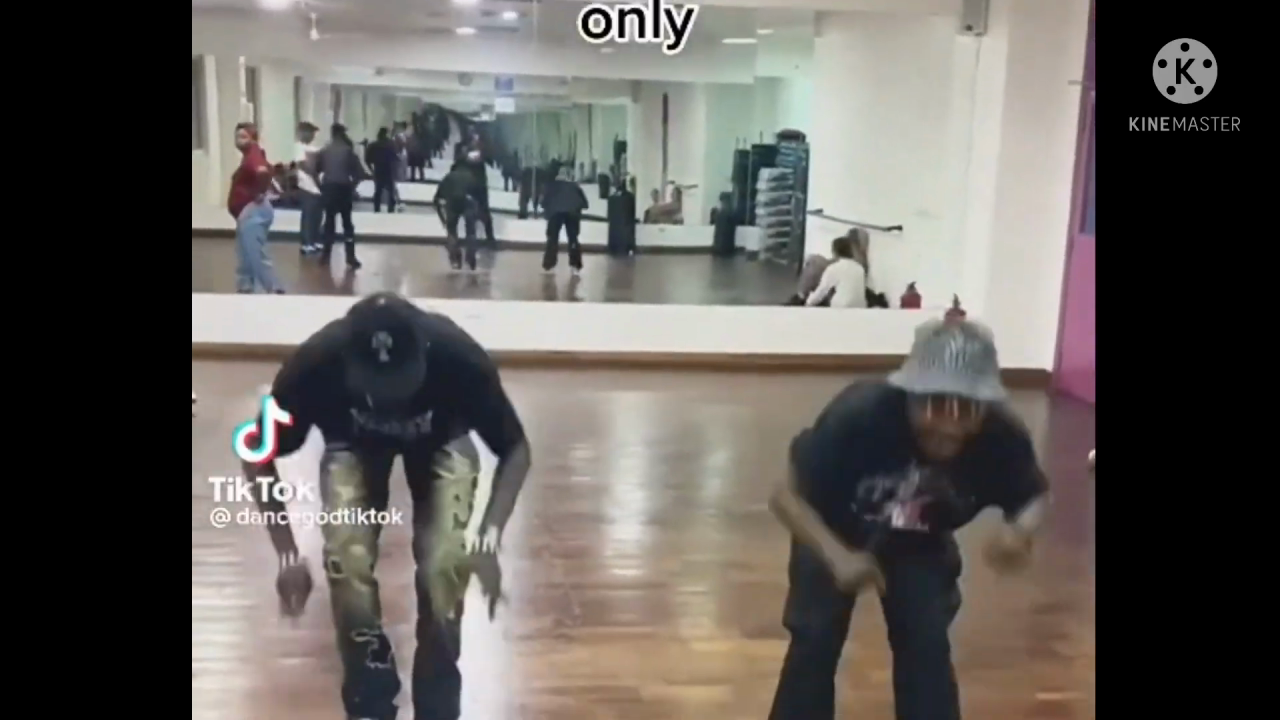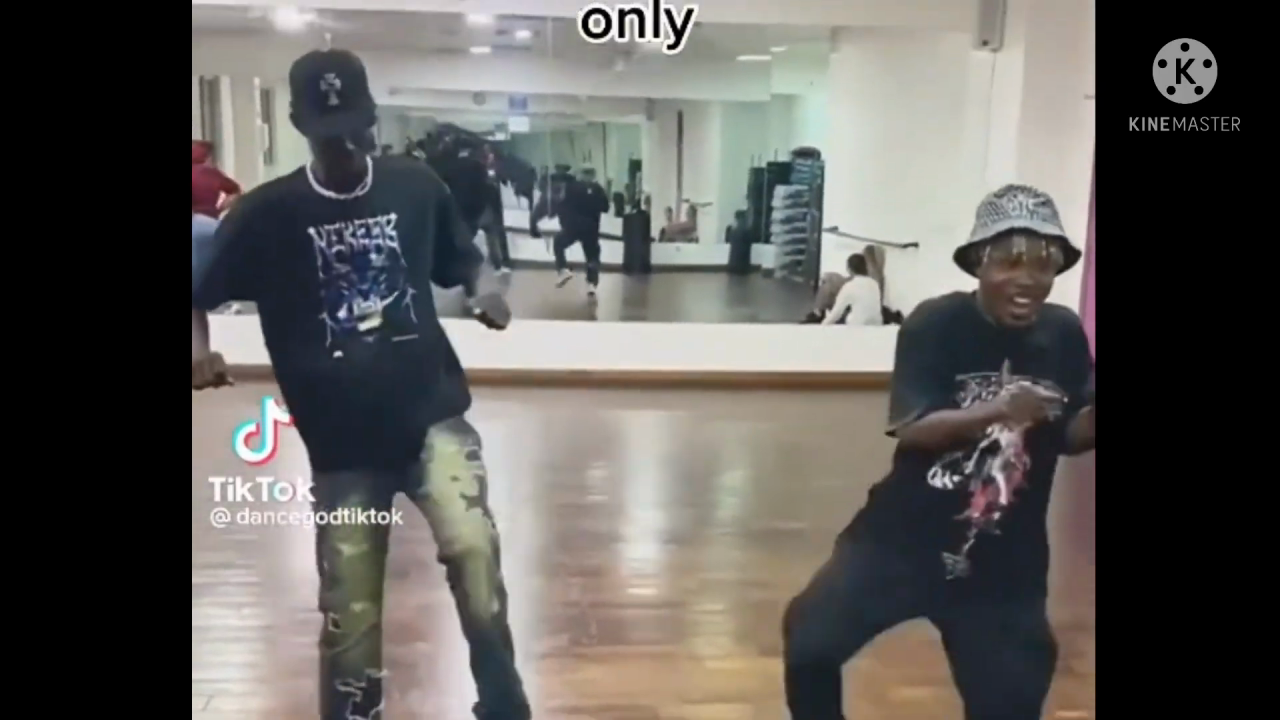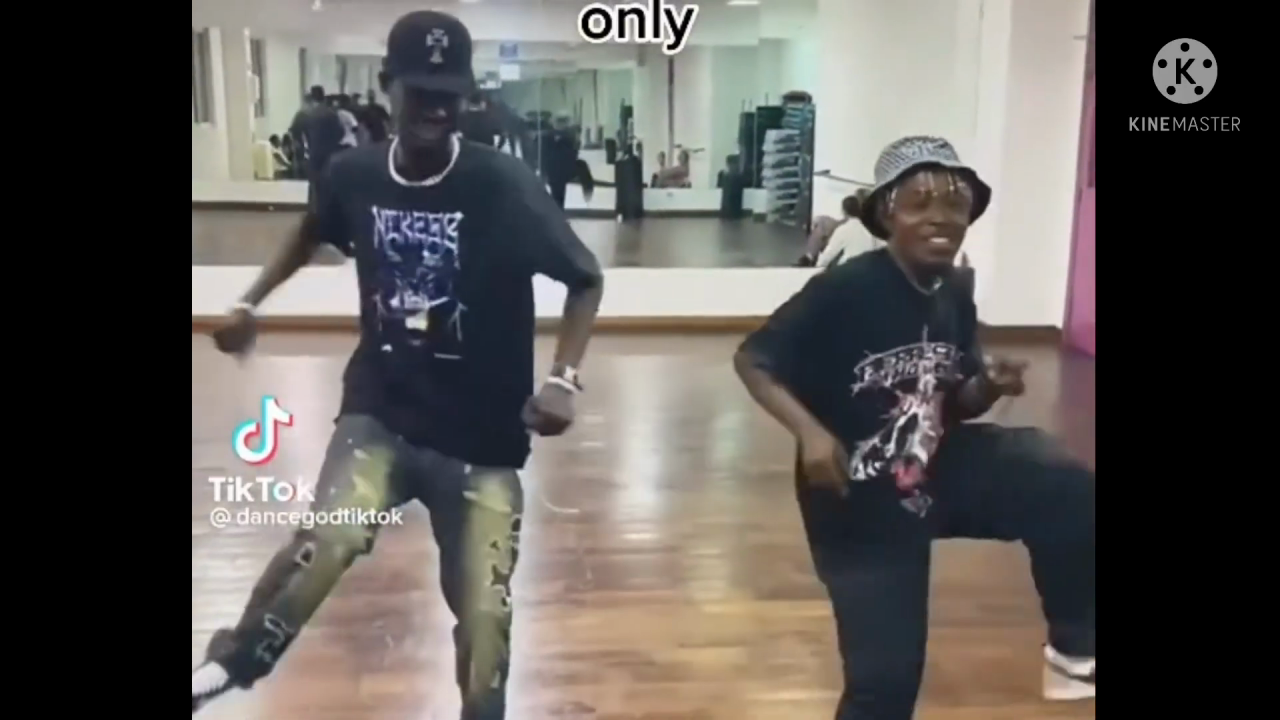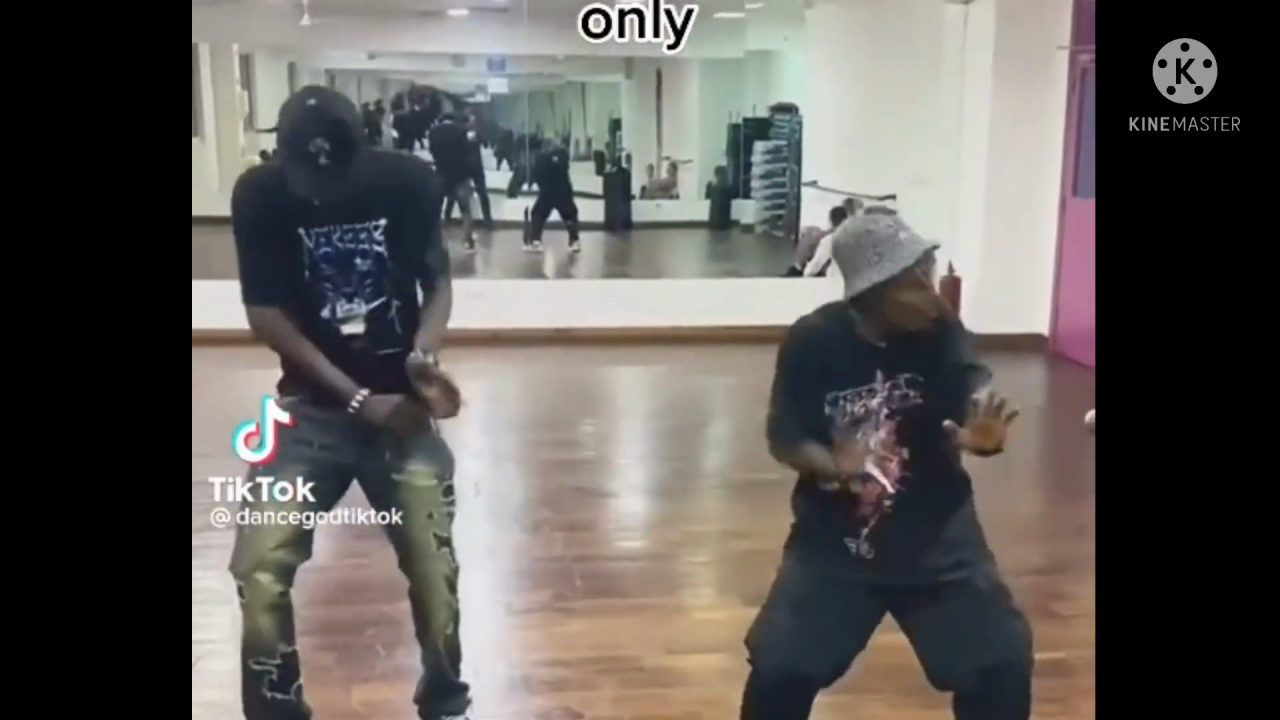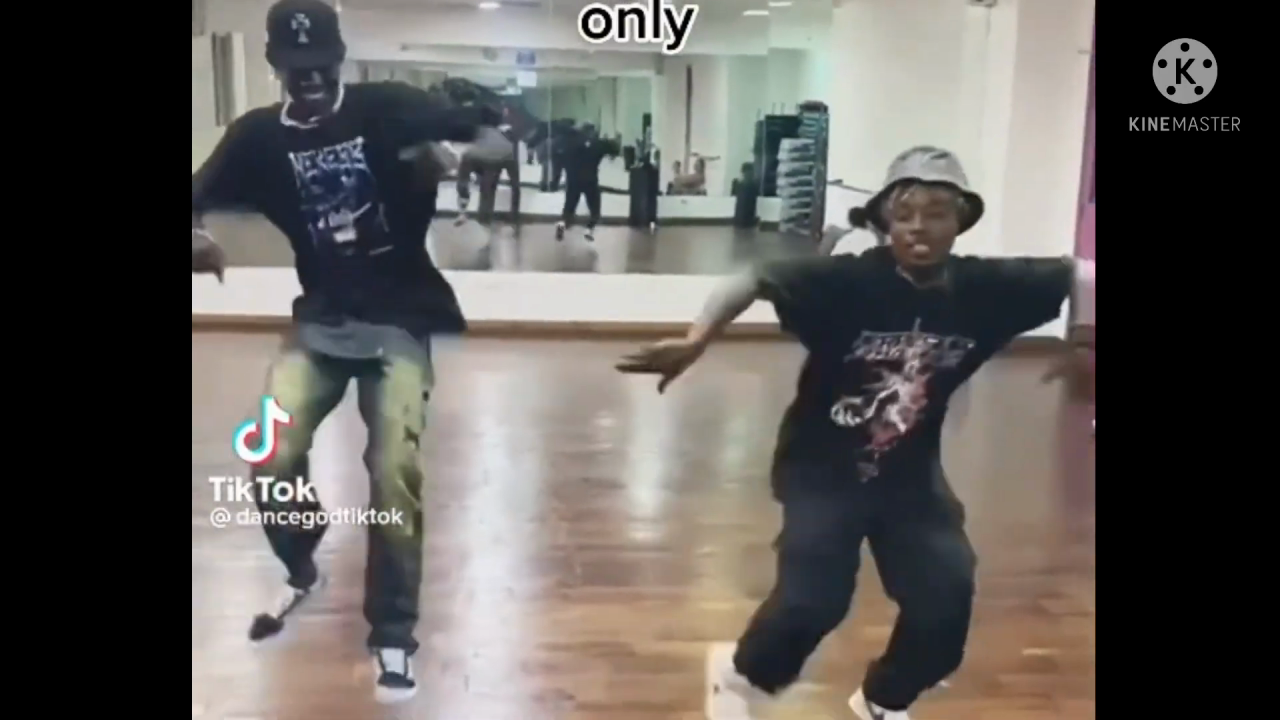
dt=1s
person 1, frame 1
left shoulder: (459, 360)
right shoulder: (315, 365)
left elbow: (515, 449)
right elbow: (264, 459)
left wrist: (489, 535)
right wrist: (287, 553)
left hip: (441, 439)
right hip: (353, 441)
left knee: (441, 568)
right knee: (347, 560)
person 1, frame 2
left shoulder: (418, 186)
right shoulder: (268, 213)
left elbow: (462, 265)
right elbow: (203, 296)
left wrist: (484, 300)
right wrist: (200, 354)
left hip: (432, 411)
right hip: (342, 438)
left knee: (470, 545)
right knee: (349, 609)
person 1, frame 3
left shoulder: (502, 184)
right shoulder: (353, 175)
left elbow: (584, 281)
right elbow: (318, 232)
left wrist: (563, 378)
right wrist: (251, 302)
left hip: (477, 433)
right hip: (379, 412)
left knee: (484, 613)
right knee: (332, 538)
right ankle: (237, 657)
person 1, frame 4
left shoulder: (409, 181)
right shoulder: (258, 195)
left elbow: (438, 284)
right elbow: (265, 316)
left wrist: (426, 357)
right wrist: (355, 396)
left hip: (400, 408)
right hip: (310, 408)
left knee: (433, 572)
right knee: (259, 567)
person 1, frame 5
left shoulder: (392, 108)
right shoulder: (257, 136)
left elbow: (499, 144)
right elbow: (201, 201)
left wrist: (457, 151)
right wrist: (200, 237)
left hip: (399, 320)
right hip: (322, 317)
left knee: (393, 472)
right knee: (274, 460)
left ankle: (392, 637)
right ankle: (301, 572)
person 2, frame 1
left shoulder: (1003, 436)
right shoulder: (859, 414)
left elbow: (1033, 496)
right elbow: (788, 495)
left wrist: (1020, 530)
right wrist: (836, 556)
right hip: (836, 526)
left knee: (926, 648)
right knee: (814, 637)
person 2, frame 2
left shoulder: (1063, 335)
right shoulder: (934, 324)
left elbow: (1070, 435)
right elbow: (911, 431)
left wrist: (1097, 416)
right wrist: (995, 410)
left hip: (1002, 562)
right hip: (904, 532)
right knee: (812, 636)
person 2, frame 3
left shoulder: (953, 296)
right shoulder: (841, 292)
left elbow: (957, 403)
right elbow: (752, 361)
left wrist: (990, 384)
right wrist: (808, 430)
left hip: (941, 479)
right hip: (859, 511)
left knee: (1063, 490)
left ankle: (1074, 649)
person 2, frame 4
left shoulder: (939, 330)
right shoulder: (810, 344)
left elbow: (975, 390)
right elbow: (786, 441)
left wrist: (984, 429)
right wrist: (835, 464)
left hip: (936, 533)
right hip: (833, 537)
left knee: (1004, 661)
right knee: (780, 665)
person 2, frame 5
left shoulder: (978, 287)
right shoulder: (846, 278)
left elbow: (1077, 273)
right elbow: (760, 280)
left wrist: (1087, 336)
right wrist: (694, 342)
left hip: (908, 476)
right hip: (817, 469)
left knee: (945, 598)
right knee: (814, 597)
